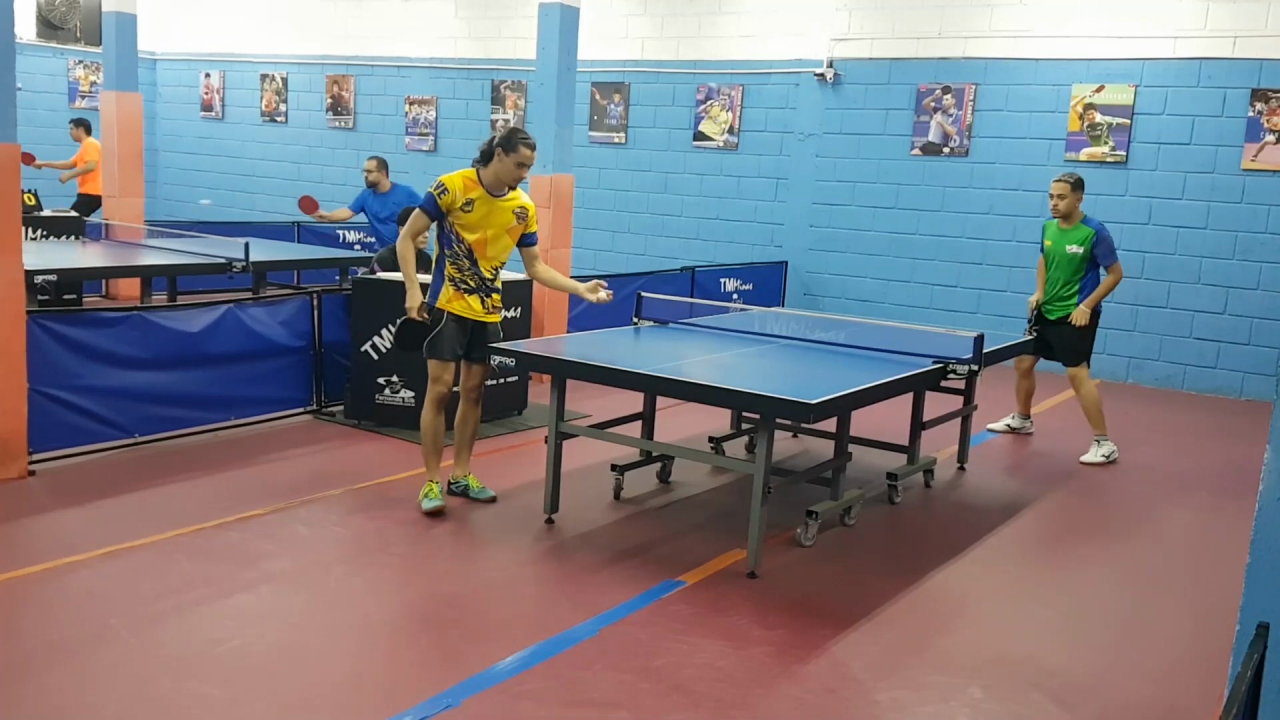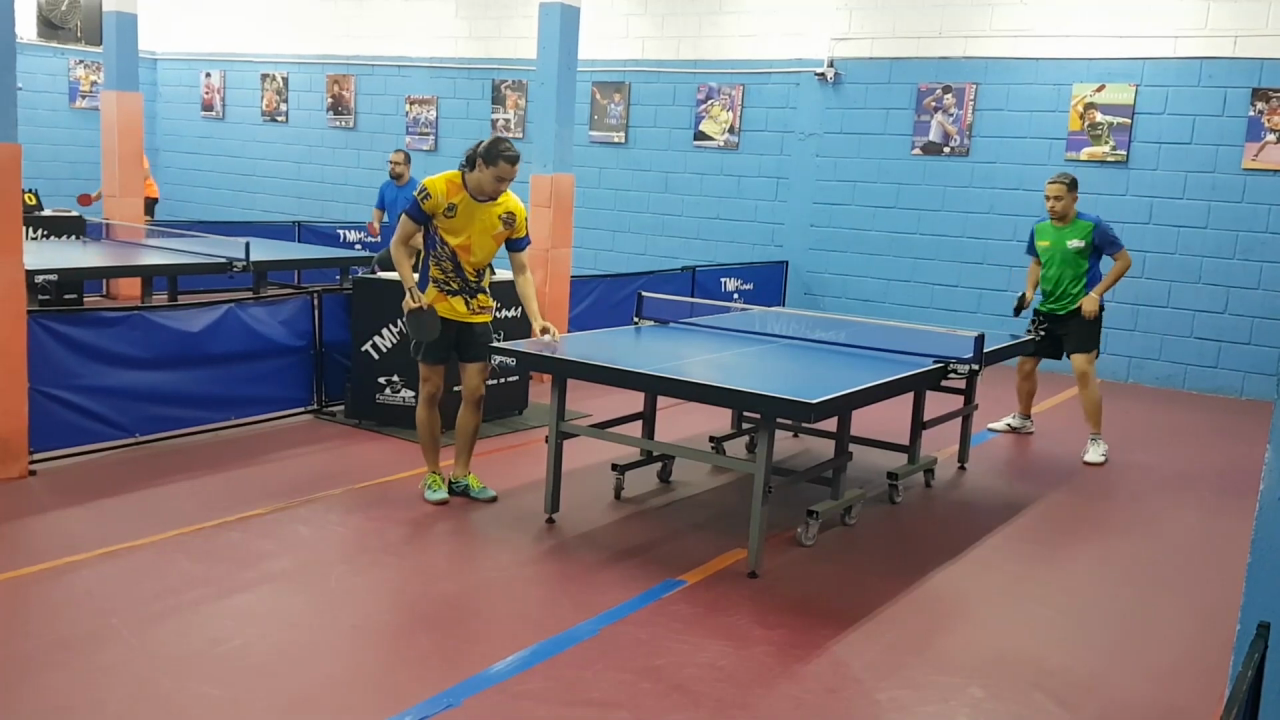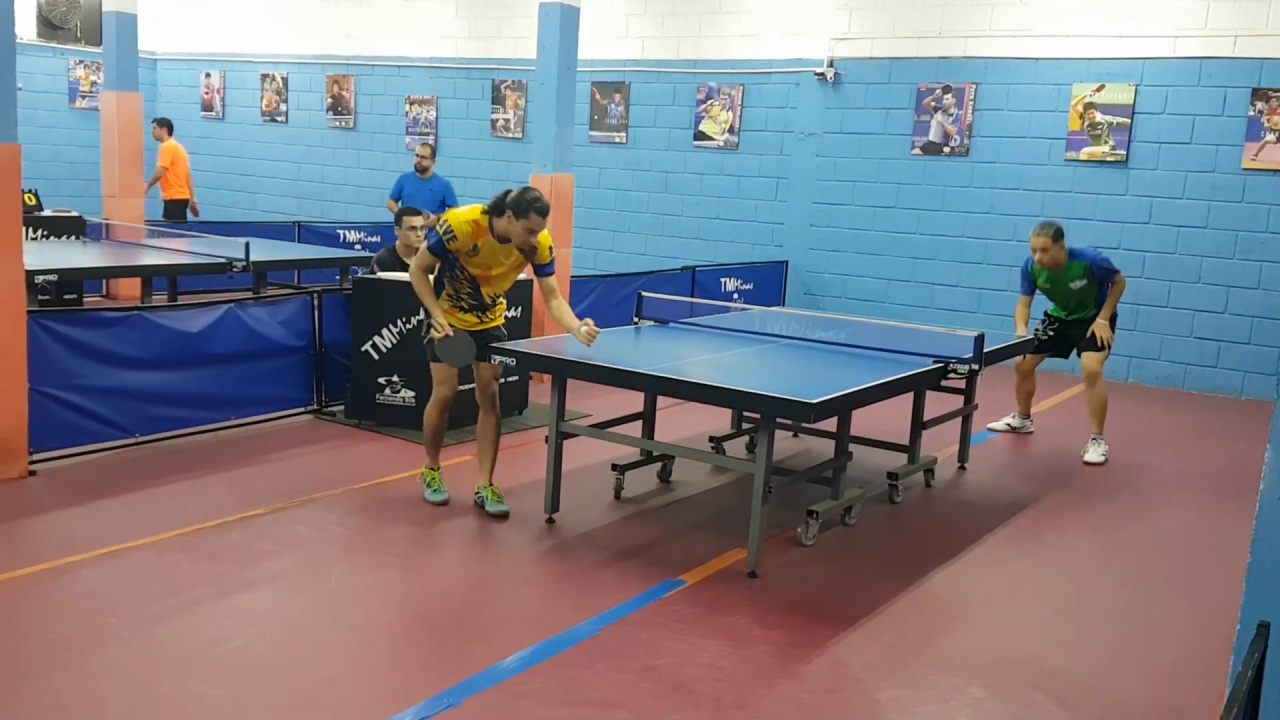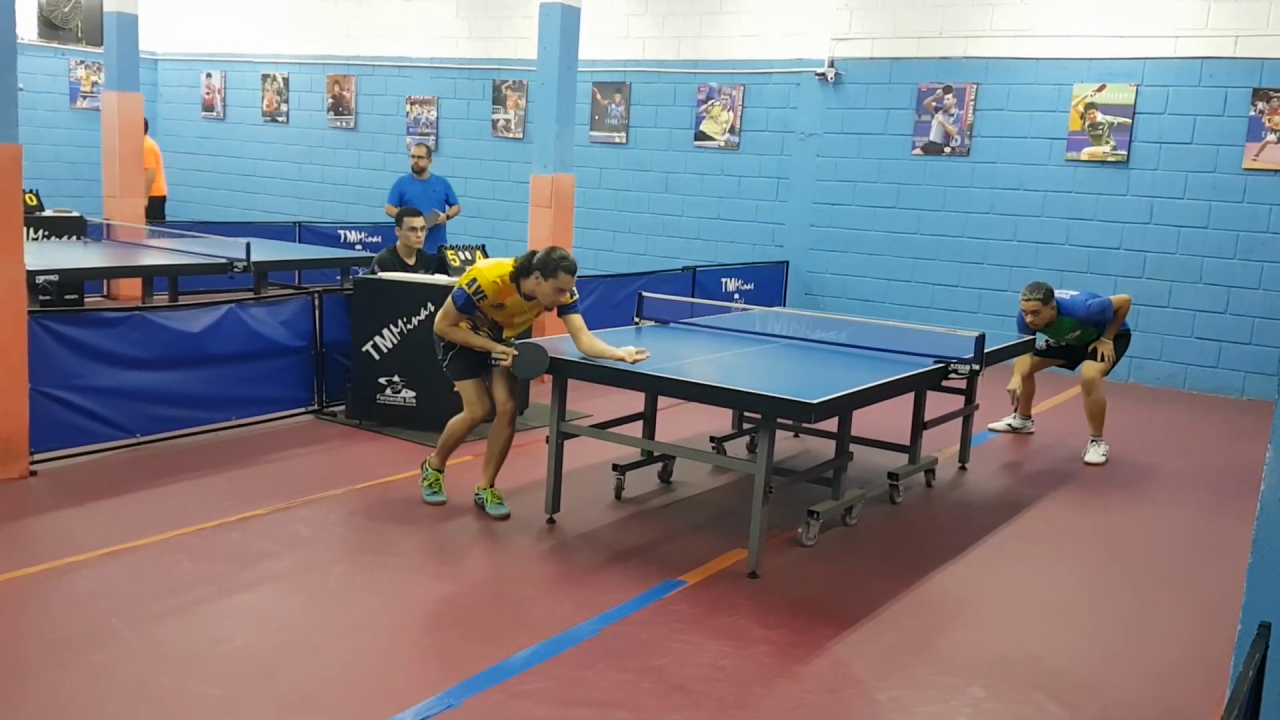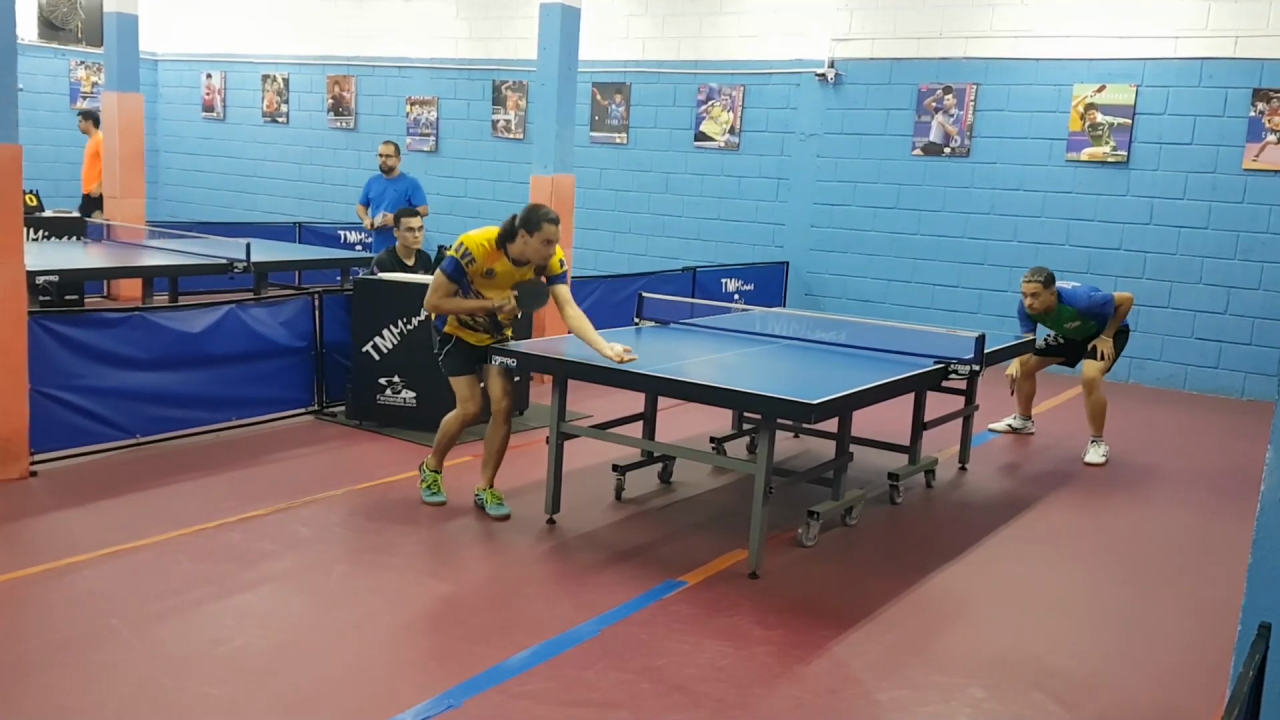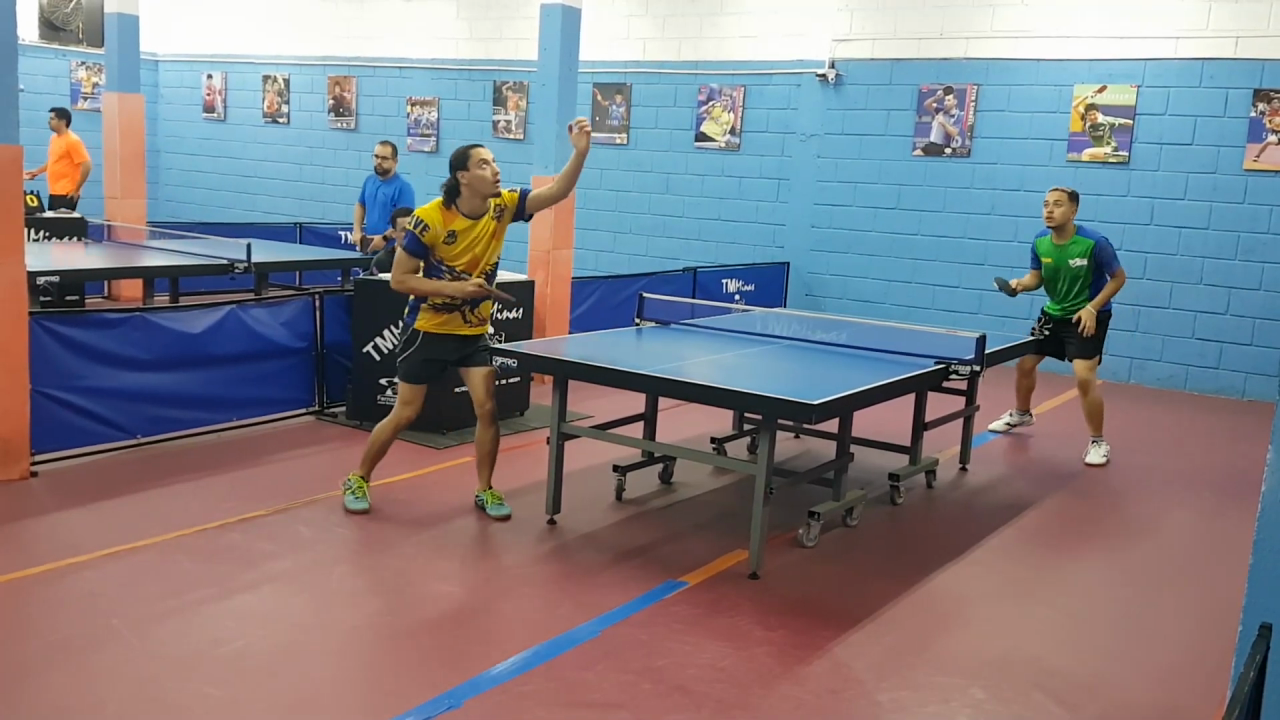
dt=0.7s
person 1, frame 1
left shoulder: (523, 207)
right shoulder: (452, 187)
left elbow: (535, 265)
right elbow: (407, 238)
left wrist: (579, 287)
right wrist: (413, 289)
left hip: (488, 311)
right hip: (447, 305)
left knee: (473, 391)
right knee: (439, 390)
left ankle: (461, 475)
right ankle: (431, 481)
person 1, frame 2
left shoulder: (513, 210)
right shoulder: (436, 189)
left elbow: (521, 270)
right elbow: (399, 243)
left wrist: (535, 318)
right wrist: (411, 288)
left hip: (477, 313)
right hip: (434, 309)
left knee: (475, 394)
right knee: (431, 391)
left ankle: (461, 475)
right ankle: (433, 474)
person 1, frame 3
left shoulder: (539, 243)
right shoulder: (460, 223)
left elbow: (553, 298)
right elbow: (417, 269)
left wrist: (577, 327)
right wrist: (438, 316)
left hip: (489, 321)
right hip: (446, 315)
left knee: (489, 395)
right knee: (445, 393)
left ankle: (485, 484)
right ankle: (431, 471)
person 1, frame 4
left shoulder: (561, 289)
right shoulder: (486, 279)
left elbow: (583, 338)
right elbow: (443, 325)
left wrist: (618, 353)
right wrist: (491, 347)
left hip: (499, 341)
right hip: (458, 337)
left knee: (507, 409)
right knee: (477, 410)
left ankle: (485, 488)
right ankle: (433, 467)
person 1, frame 5
left shoulder: (550, 259)
right shoulder: (474, 247)
left elbow: (569, 310)
right elbow: (433, 302)
left wrist: (603, 347)
right wrist: (489, 305)
left hip: (497, 336)
right hip: (457, 332)
left knee: (503, 406)
right knee: (470, 408)
left ankle: (485, 489)
right ankle: (431, 469)
person 1, frame 6
left shoulder: (503, 206)
right shoulder: (429, 219)
left elbow: (557, 192)
right elbow: (400, 279)
left wrist: (580, 152)
right wrist: (451, 289)
left hip: (474, 331)
right hip: (427, 330)
left knee: (487, 409)
right knee: (405, 413)
left ankle: (485, 490)
right ankle: (358, 478)
person 2, frame 1
left shoulder: (1095, 233)
right shoulder: (1048, 227)
left elbow: (1115, 274)
left wrist: (1087, 306)
right wrist: (1039, 292)
left hip: (1075, 316)
right hip: (1045, 313)
left knee: (1078, 375)
right knee: (1022, 363)
left ankle: (1104, 443)
right ankle: (1022, 419)
person 2, frame 2
left shoulder: (1093, 227)
right shoulder: (1039, 229)
left elbow: (1124, 260)
left wrist: (1096, 293)
right wrist: (1029, 290)
left hip: (1081, 312)
right hip: (1047, 311)
left knee: (1083, 371)
right knee: (1025, 365)
left ankle: (1097, 440)
right ankle: (1023, 419)
person 2, frame 3
left shoulder: (1089, 260)
right shoulder: (1030, 266)
left elbow: (1119, 282)
right elbow: (1023, 303)
left wrist: (1103, 319)
right wrist: (1021, 331)
left hip: (1094, 319)
right hip: (1059, 319)
left knee: (1092, 369)
right knee: (1023, 363)
left ankle: (1097, 440)
right ankle: (1022, 420)
person 2, frame 4
left shoulder: (1080, 310)
right shoulder: (1026, 316)
left elbow: (1125, 300)
right elbow: (1025, 354)
left wrist: (1107, 339)
right wrist: (1017, 378)
left hip: (1110, 335)
right hip: (1069, 338)
left knee: (1089, 377)
right knee: (1022, 367)
left ankle: (1097, 442)
right ankle: (1023, 420)
person 2, frame 5
left shoulder: (1080, 301)
right shoulder: (1026, 307)
left elbow: (1126, 299)
left wrist: (1106, 336)
right wrist: (1015, 364)
left hip: (1105, 332)
right hip: (1071, 334)
left knee: (1090, 376)
right knee: (1025, 366)
left ankle: (1098, 442)
right ankle: (1023, 421)
person 2, frame 6
left shoulder: (1095, 243)
right shoulder: (1040, 242)
left elbow: (1119, 278)
left wrist: (1091, 308)
right wrist: (1020, 284)
left hip: (1088, 316)
right hip: (1053, 313)
left knee: (1084, 378)
right knee: (1024, 363)
left ankle: (1098, 442)
right ankle: (1021, 415)
